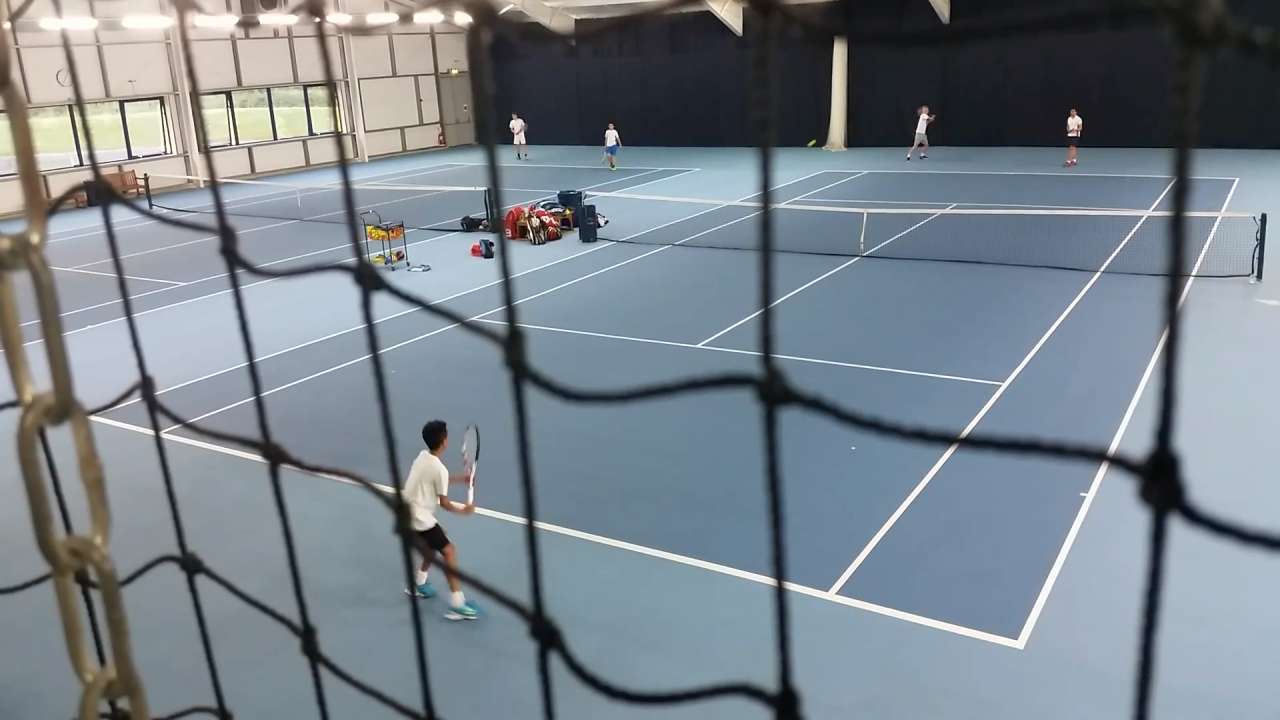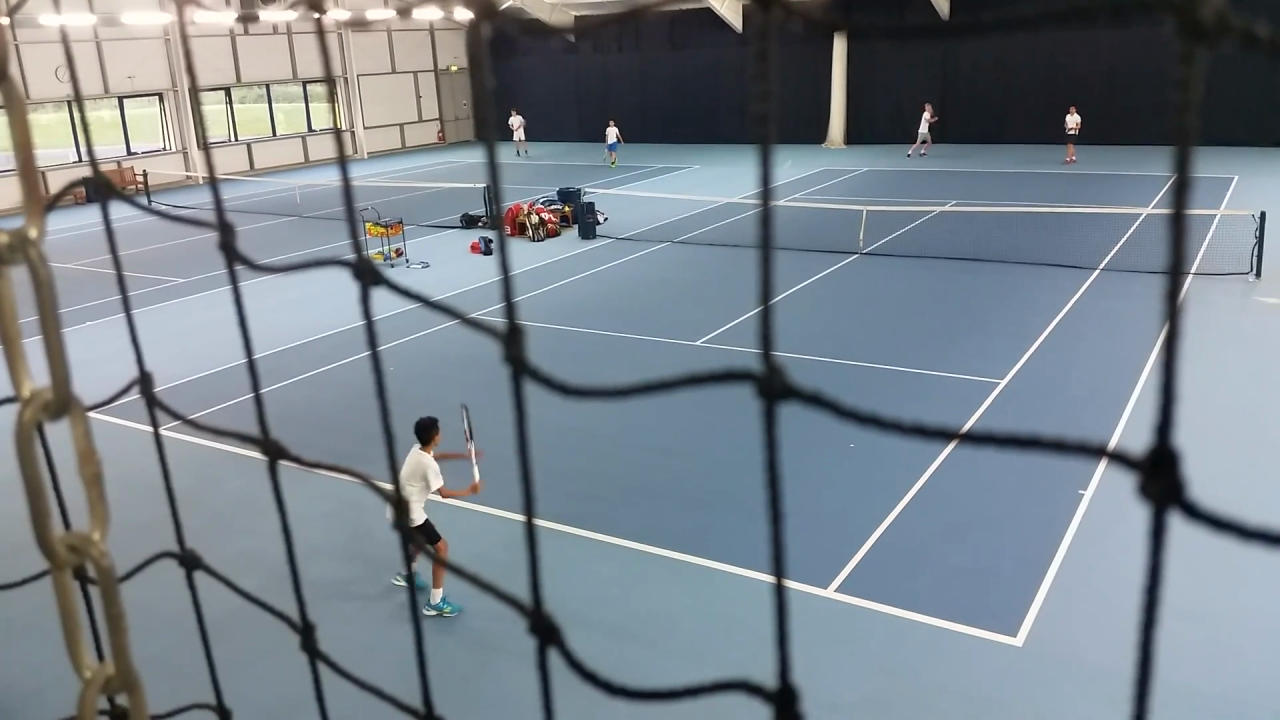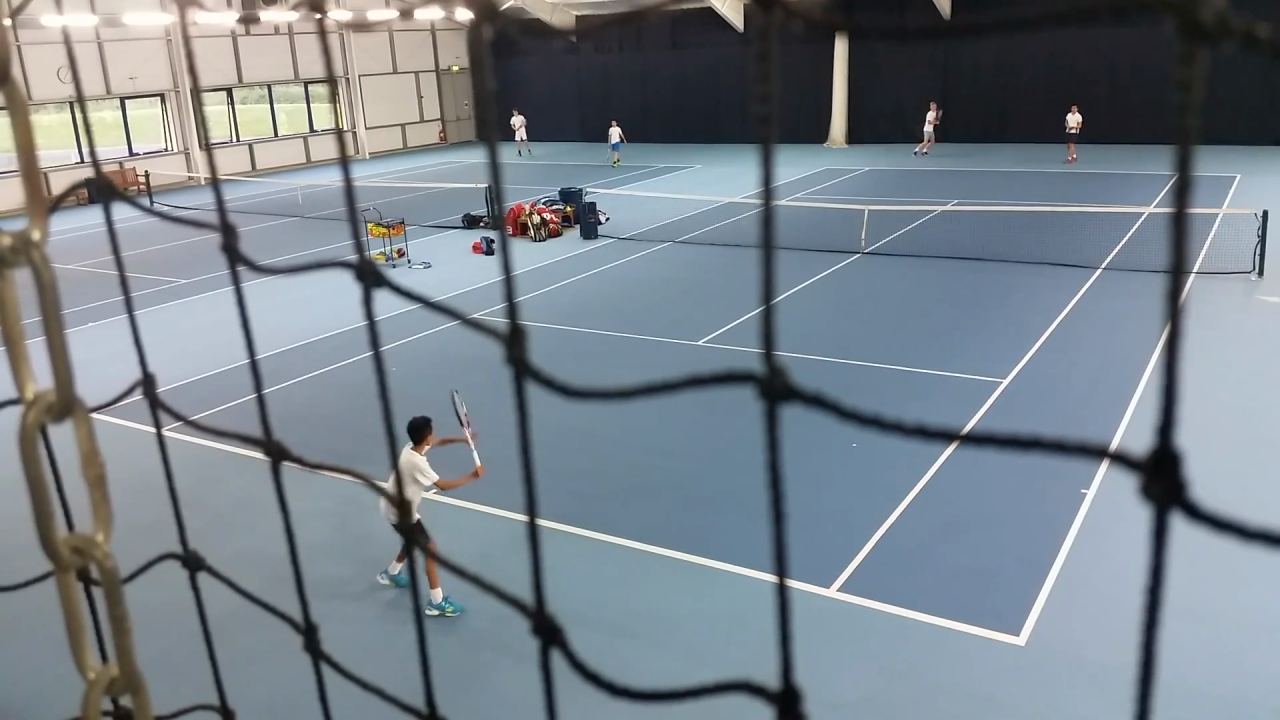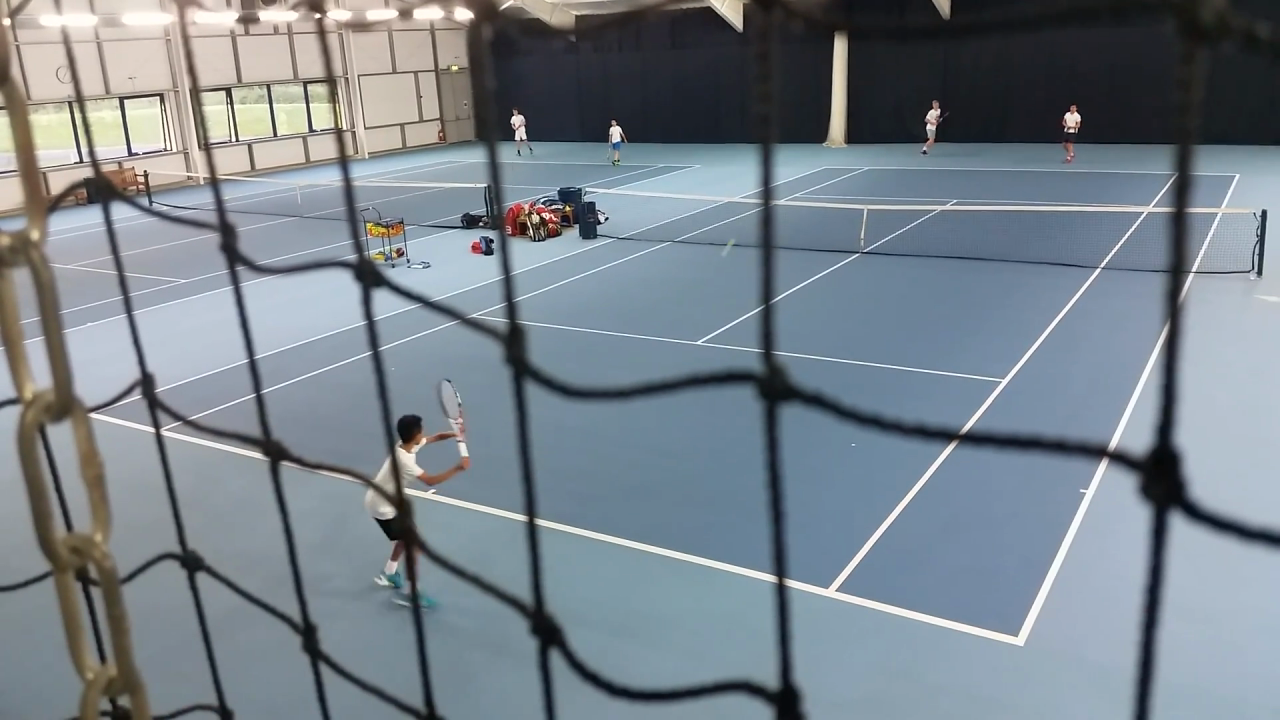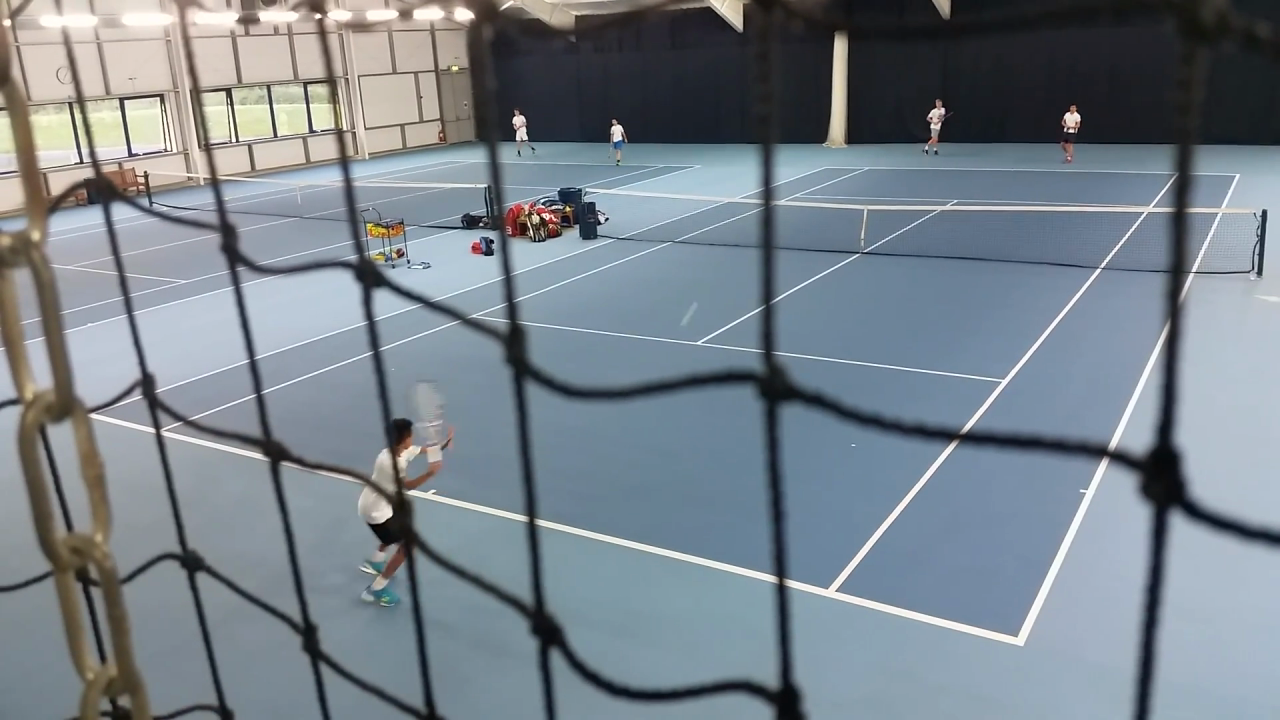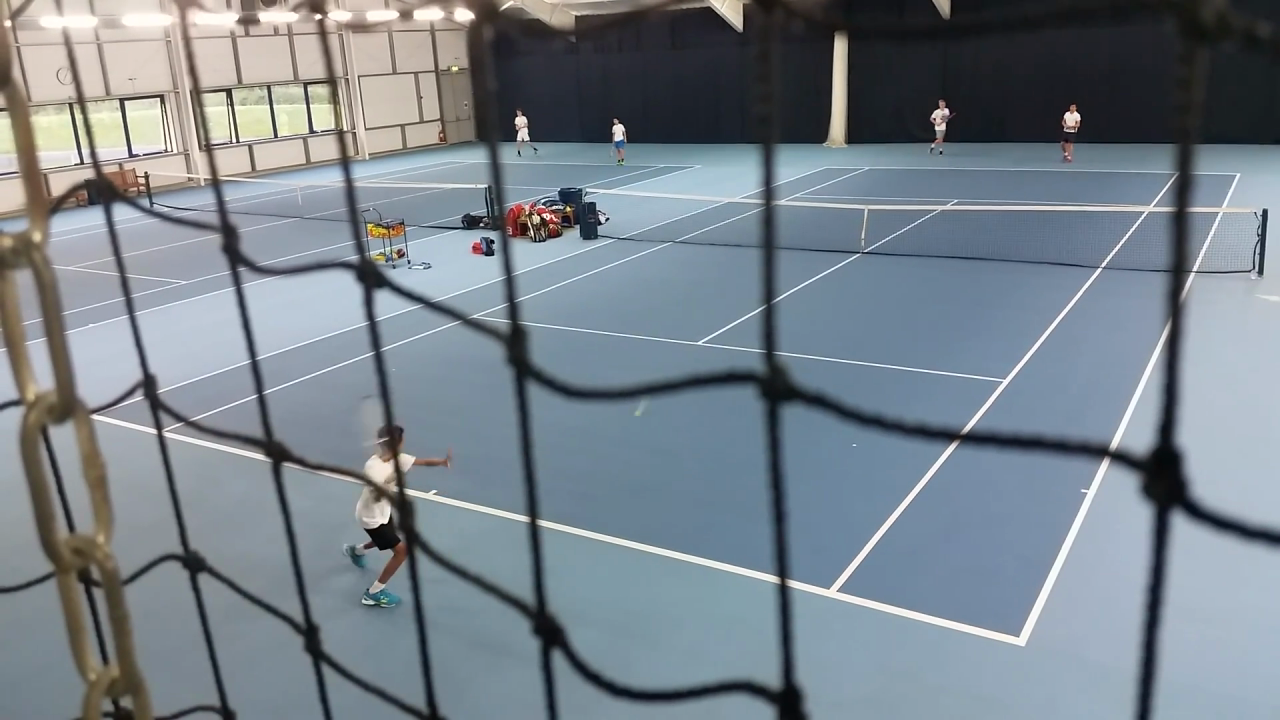
dt=0.1s
person 1, frame 1
left shoulder: (422, 456)
right shoulder: (439, 470)
right elbow: (444, 503)
left wrist: (459, 477)
right wrist: (463, 510)
right hip: (418, 517)
left knee: (433, 543)
right knee: (449, 552)
left ankle: (418, 585)
right ankle: (457, 605)
person 1, frame 2
left shoulder: (417, 451)
right shoulder: (428, 465)
left elbow: (437, 456)
right elbow: (444, 493)
left wrist: (462, 455)
right wrist: (469, 491)
right hip: (408, 514)
left knee: (424, 538)
right knee: (441, 548)
left ankle: (406, 574)
right ankle: (436, 602)
person 1, frame 3
left shoulder: (411, 449)
right shoulder: (418, 464)
left elbow: (437, 442)
right elbow: (442, 486)
left wrist: (462, 439)
right wrist: (472, 476)
left hip: (391, 505)
right hip: (399, 511)
left knee: (415, 537)
right knee: (430, 548)
left ankle: (392, 573)
right ankle: (437, 602)
person 1, frame 4
left shoulder: (405, 447)
right shoulder: (403, 458)
left elbow: (434, 438)
right elbow: (429, 480)
left wrist: (456, 433)
right wrist: (458, 468)
left hip: (387, 501)
right hip: (382, 506)
left knee: (406, 532)
right knee: (411, 542)
left ankle: (389, 573)
person 1, frame 5
left shoulder: (403, 451)
right shoulder: (389, 462)
left elbow: (427, 450)
right elbow: (407, 486)
left wrist: (443, 445)
right wrist: (429, 473)
left hip: (383, 504)
right hip: (375, 510)
left knee: (401, 528)
right knee: (406, 544)
left ankle: (375, 562)
right ankle: (377, 589)
person 1, frame 6
left shoulder: (397, 459)
right shoulder: (372, 467)
left elbow: (421, 461)
right elbow: (377, 497)
left wrist: (442, 461)
right wrist: (388, 485)
left hip: (383, 512)
right hip: (372, 517)
left knee: (384, 541)
right knee: (402, 550)
left ankle: (357, 550)
right ankle: (373, 593)
